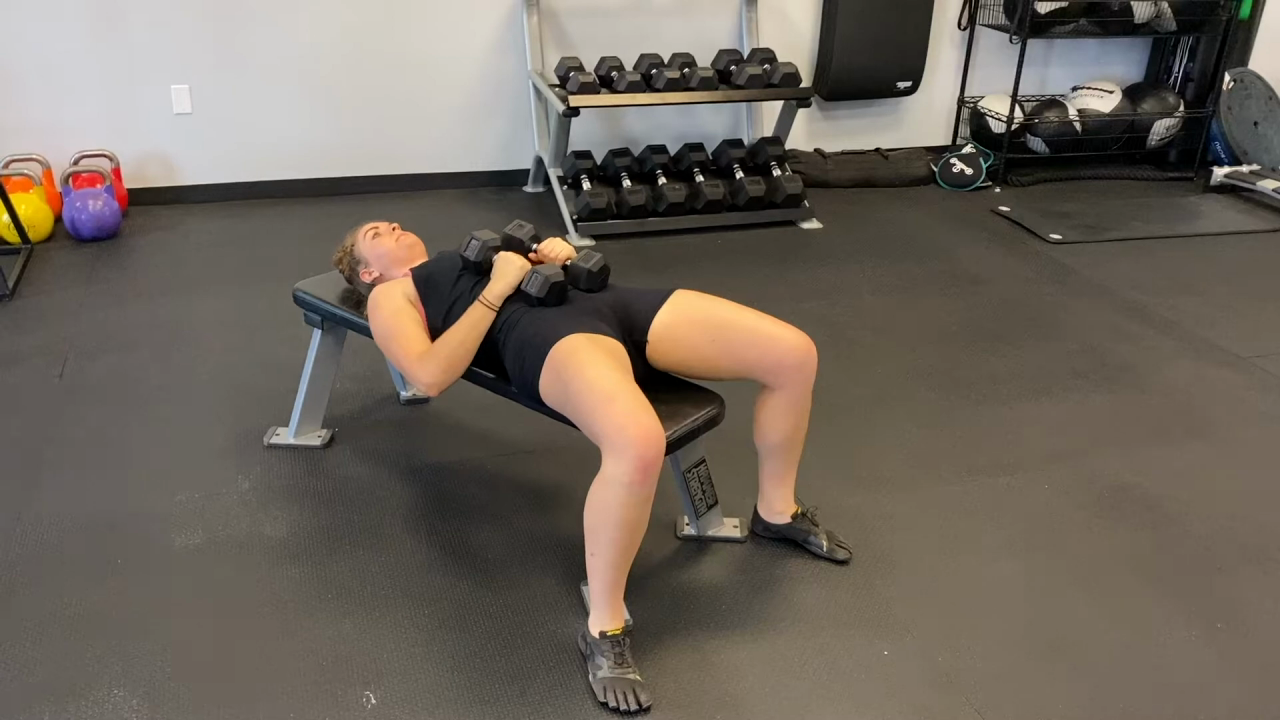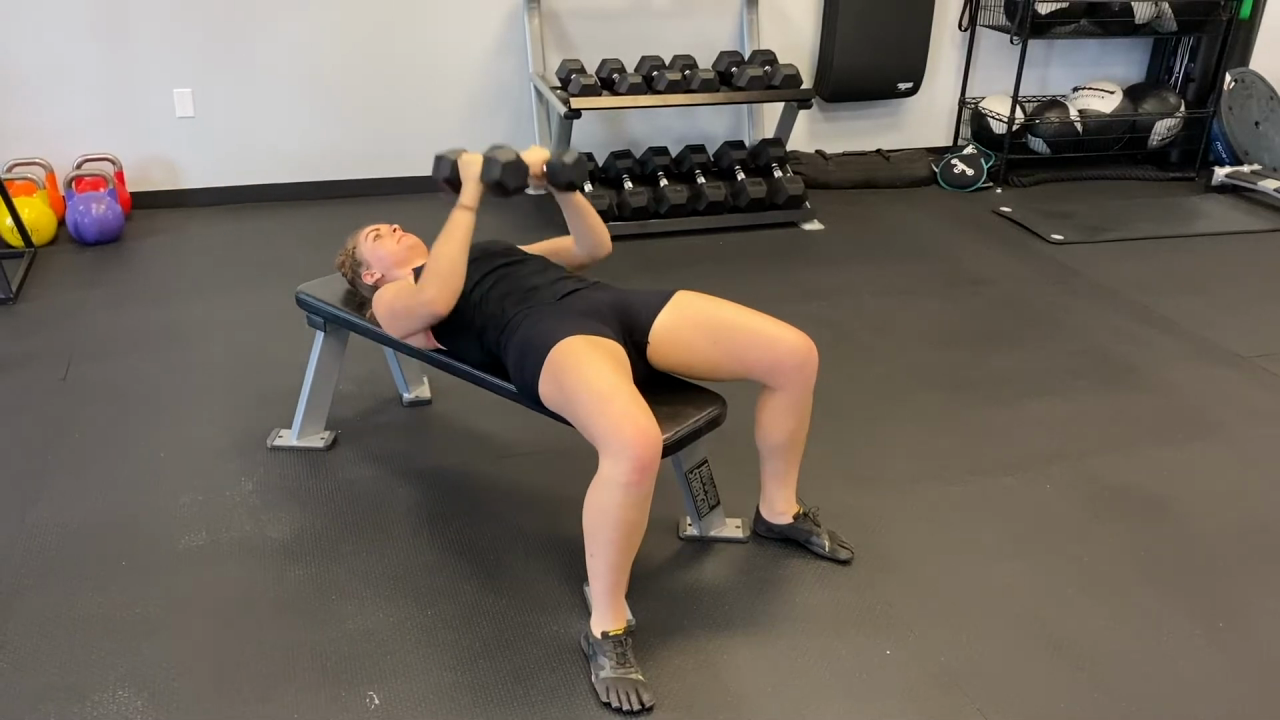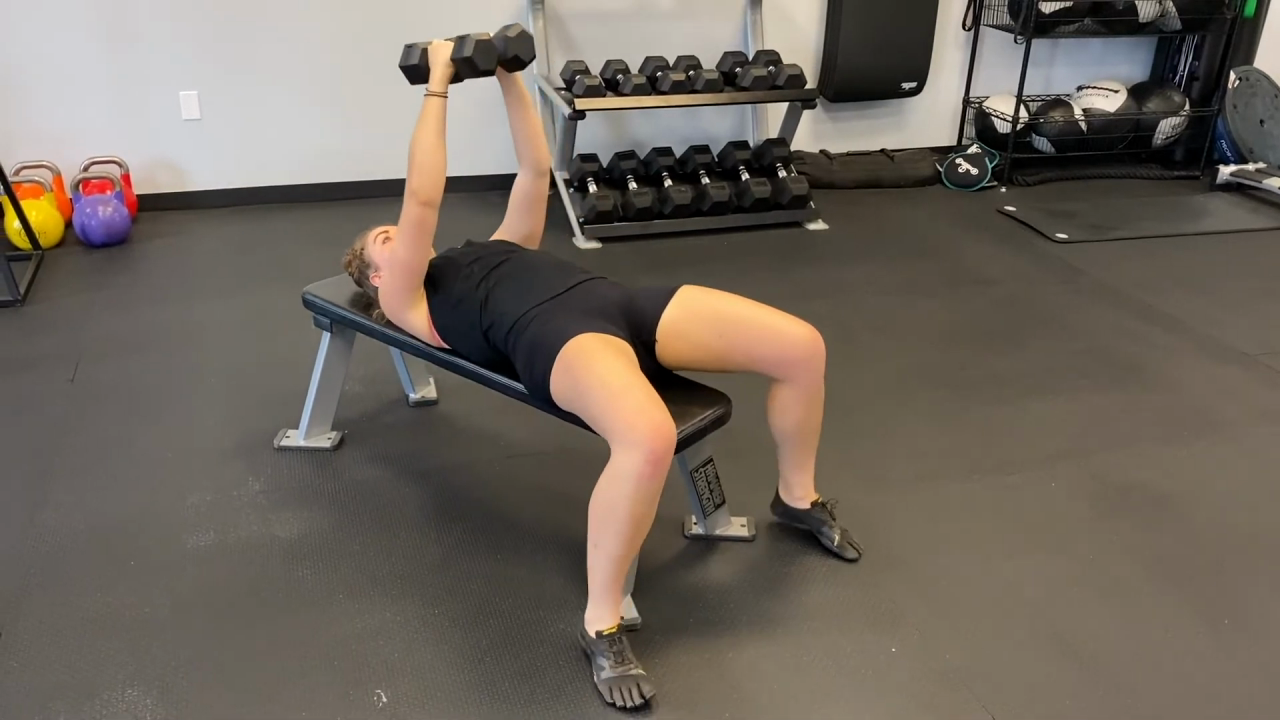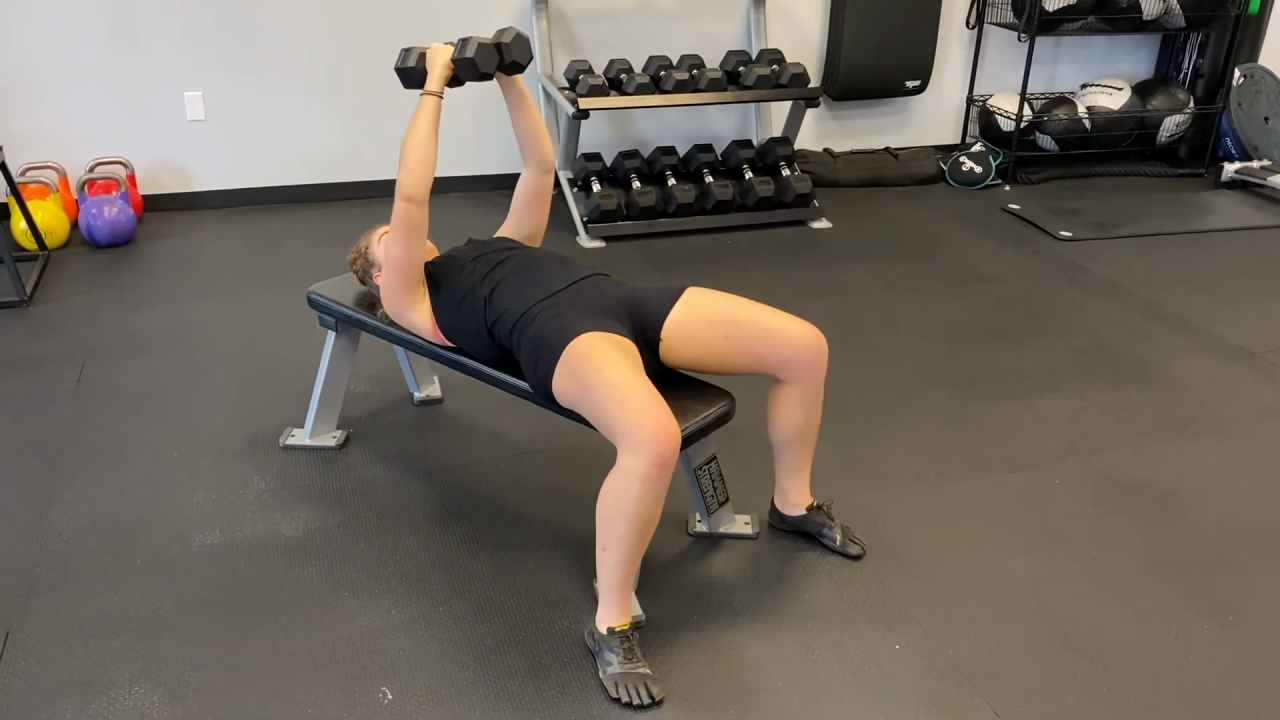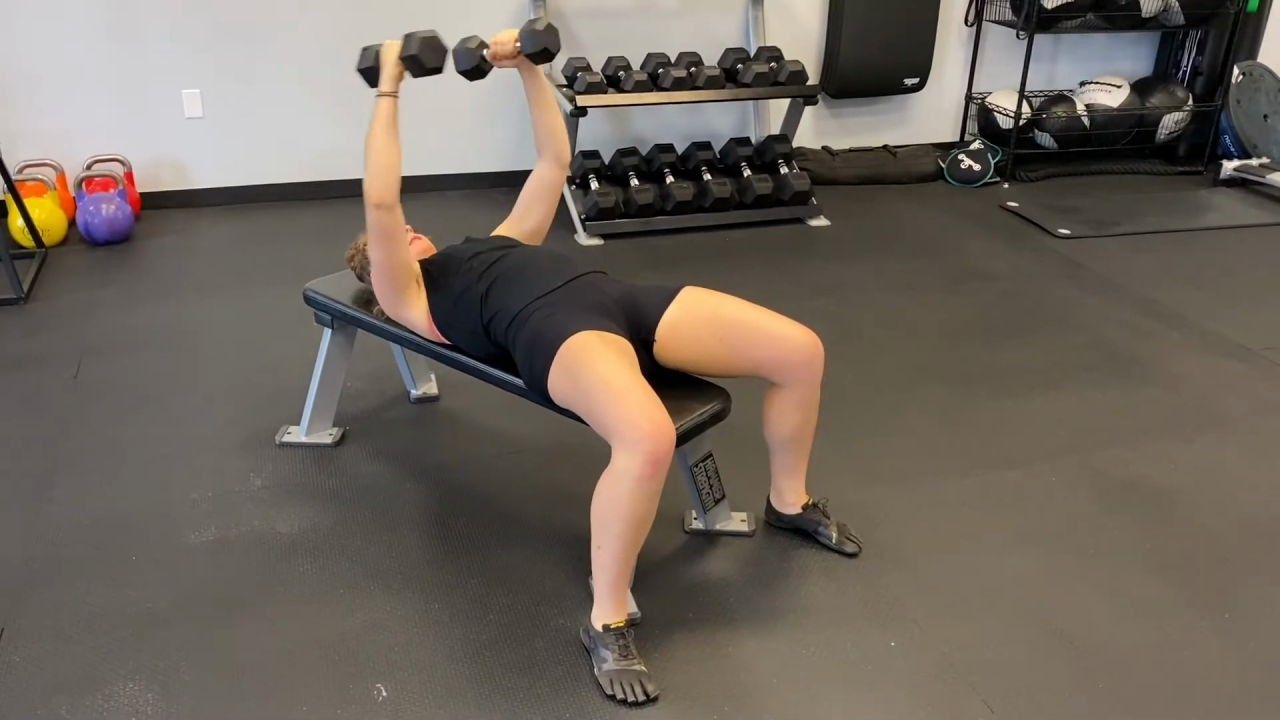
dt=1s
person 1, frame 1
right shoulder: (391, 297)
right elbow: (430, 376)
left wrist: (567, 256)
right wrist: (495, 290)
right hip: (545, 330)
left knee: (794, 354)
right knee: (638, 444)
left ankle: (777, 512)
right ankle: (604, 629)
person 1, frame 2
left shoulder: (497, 251)
right shoulder: (394, 307)
left elbow: (594, 246)
right elbow: (435, 300)
left wrist: (559, 183)
right wrist: (468, 197)
left hip: (607, 301)
right hip: (544, 332)
left knee: (794, 354)
right knee: (635, 445)
left ankle: (778, 511)
right ankle: (606, 629)
person 1, frame 3
left shoulder: (494, 250)
right shoulder: (406, 300)
left elbow: (535, 170)
right elbow: (423, 196)
left wrist: (508, 76)
right wrist: (437, 86)
left hip: (618, 302)
right hip: (551, 332)
left knee: (801, 347)
right knee: (648, 441)
left ankle: (798, 499)
right ankle: (600, 626)
person 1, frame 4
left shoulder: (495, 247)
right shoulder: (409, 299)
left elbow: (540, 167)
right elbow: (410, 196)
left wrist: (507, 78)
right wrist: (434, 87)
left hip: (621, 300)
right hip: (555, 330)
left knee: (805, 348)
right knee: (653, 441)
left ankle: (793, 503)
right ankle: (610, 626)
person 1, frame 5
left shoulder: (495, 244)
right shoulder: (407, 298)
left elbow: (554, 162)
right elbow: (378, 205)
left wrist: (526, 68)
right wrist: (388, 91)
left hip: (619, 300)
right hip: (551, 329)
left knee: (802, 351)
right knee: (647, 440)
left ankle: (789, 502)
right ankle: (606, 624)
